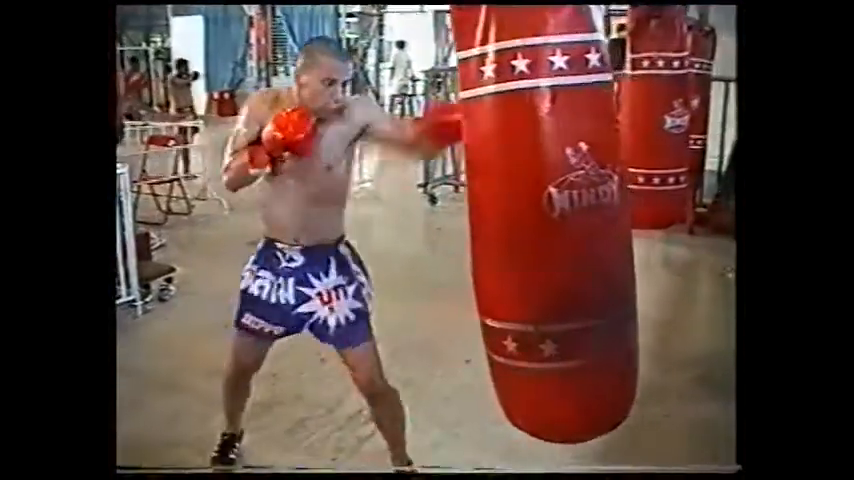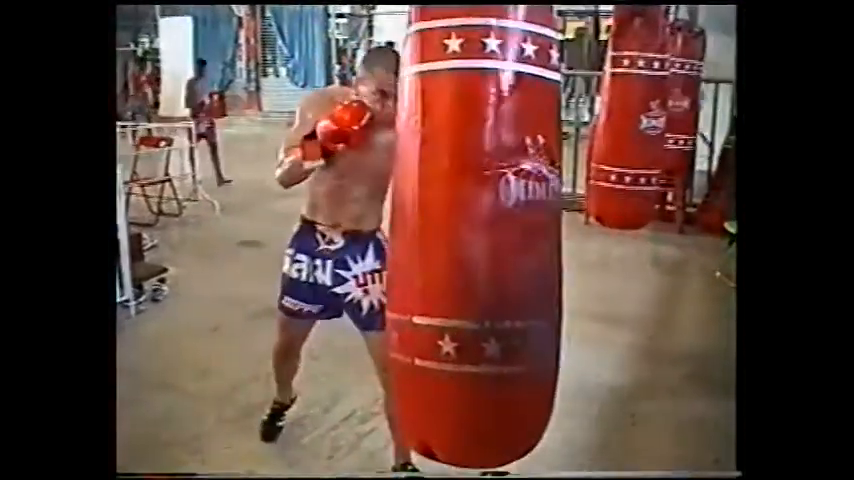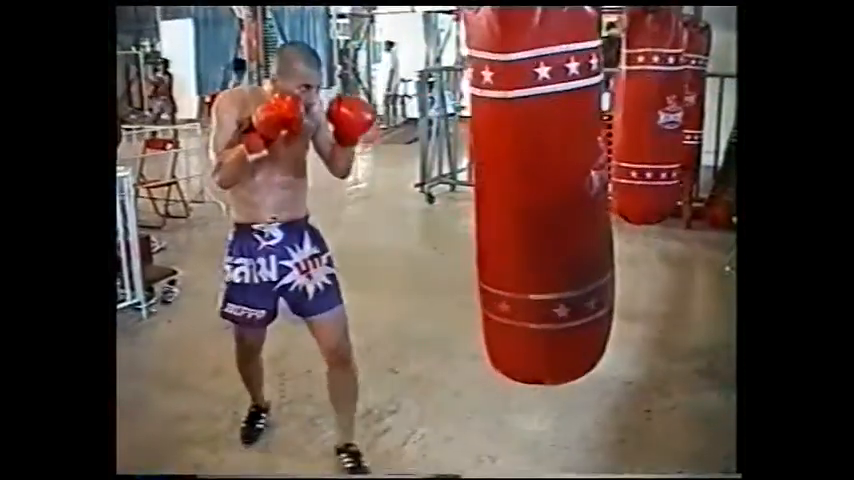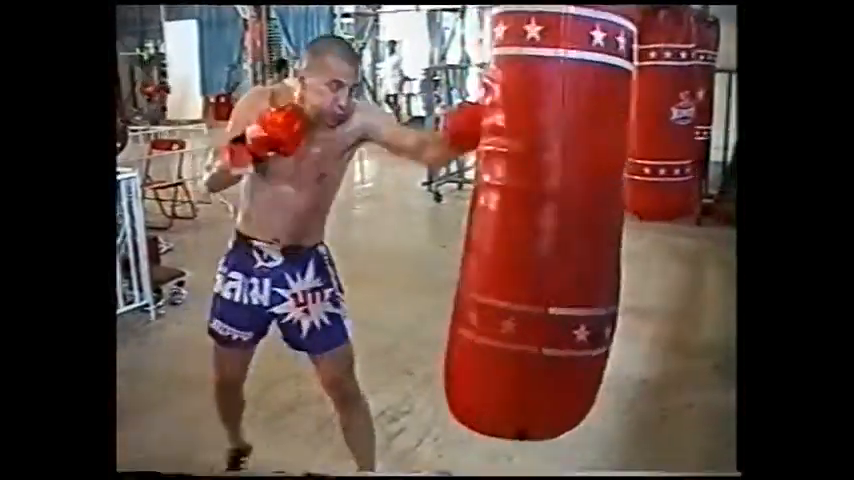
dt=1s
person 1, frame 1
left shoulder: (354, 112)
right shoulder: (263, 106)
left elbow: (412, 138)
right elbow: (231, 179)
left wrist: (436, 128)
right wrist: (261, 153)
left hip: (330, 263)
right hip: (274, 259)
left knee: (371, 383)
right knee: (240, 368)
left ankle: (402, 464)
right ankle: (231, 435)
person 1, frame 2
left shoulder: (400, 123)
right shoulder: (317, 104)
right elbow: (284, 179)
right wrist: (314, 149)
left hip: (364, 249)
right hip: (311, 242)
left knee: (393, 367)
right knee: (288, 340)
left ankle: (402, 462)
right ankle: (283, 399)
person 1, frame 3
left shoulder: (310, 111)
right shoulder: (232, 103)
left elbow: (340, 169)
right elbow: (222, 177)
left wrist: (348, 135)
right wrist: (259, 135)
left hip: (300, 240)
right hip: (249, 244)
left knee: (338, 350)
right knee: (248, 345)
left ankle: (345, 444)
right ankle: (259, 405)
person 1, frame 4
left shoulder: (358, 117)
right shoulder: (257, 103)
left elbow: (423, 149)
right elbow: (212, 181)
left wrist: (456, 134)
right wrist: (247, 146)
left hip: (308, 265)
right hip: (247, 260)
left knee: (342, 388)
right knee: (227, 378)
left ankle: (368, 476)
right ankle: (238, 449)
